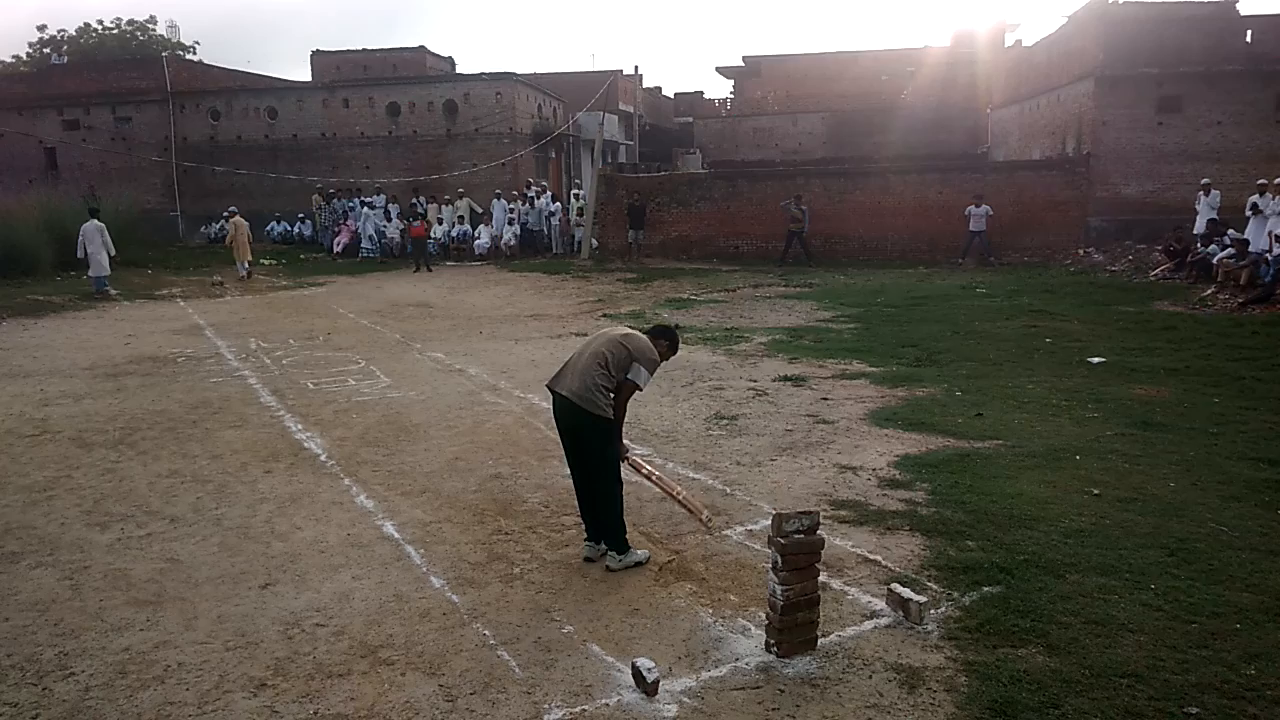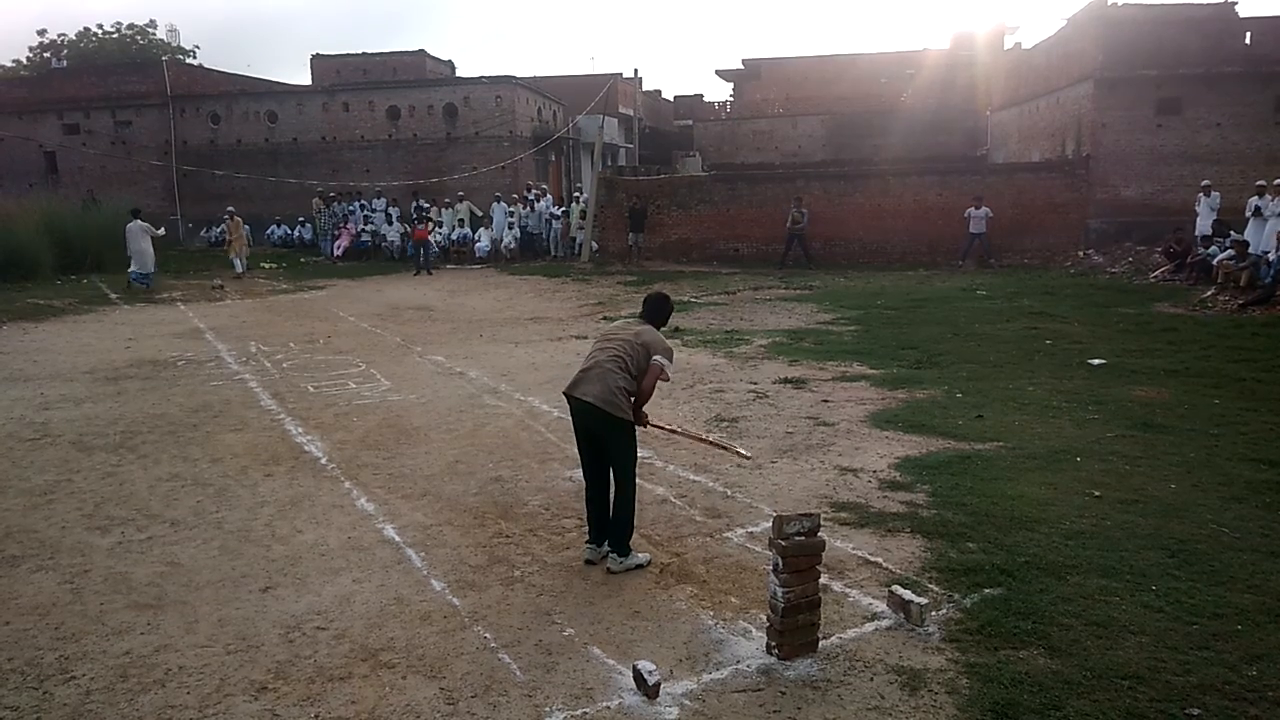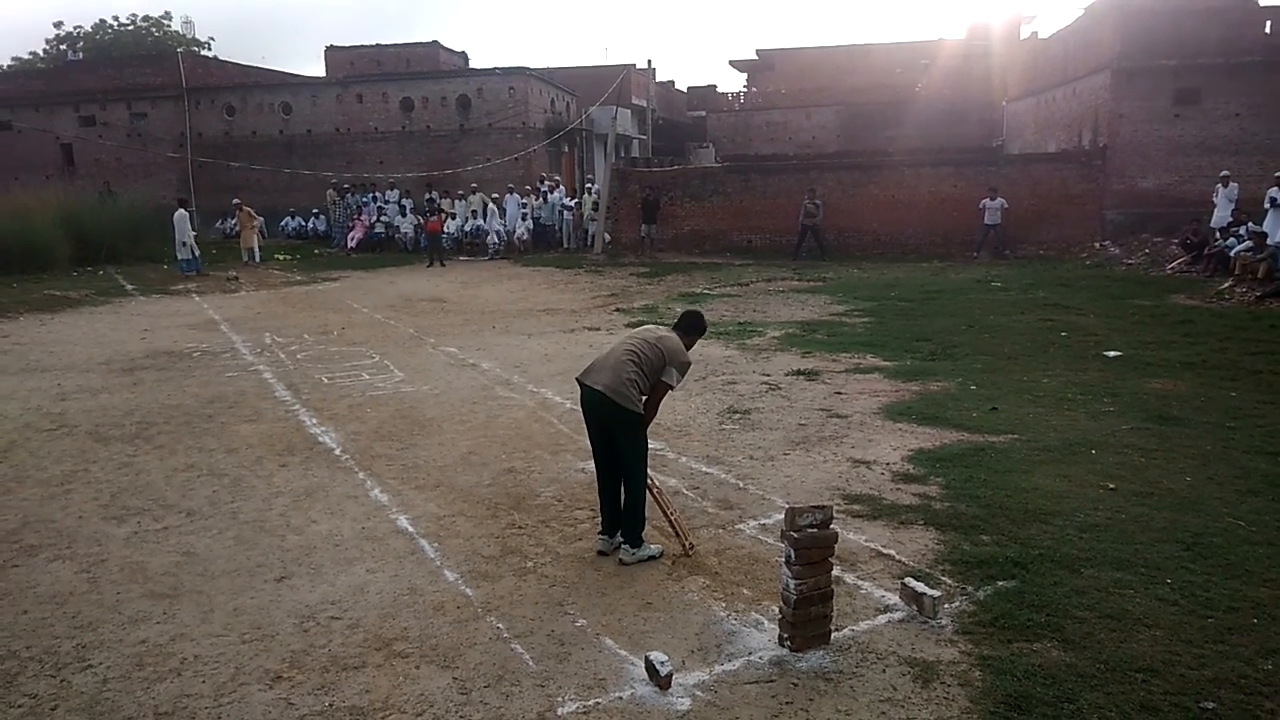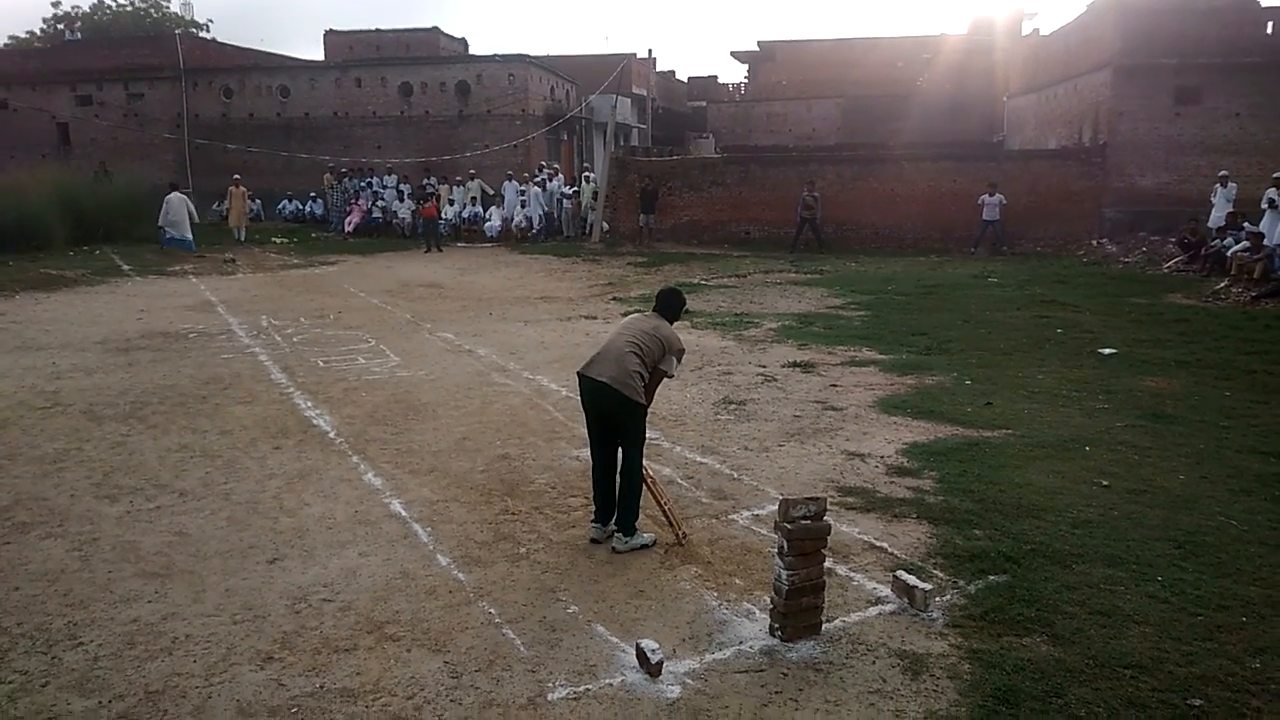
dt=1s
person 1, frame 1
left shoulder: (622, 334)
right shoulder: (649, 355)
right elbow: (620, 402)
left wrist: (610, 440)
right wrist: (616, 442)
left hip: (561, 396)
right hip: (588, 404)
left knee: (584, 478)
right knee: (608, 481)
left ankle: (594, 541)
right ankle: (618, 552)
person 1, frame 2
left shoulder: (616, 326)
right shoulder: (661, 347)
right elbow: (646, 388)
right wrist: (637, 411)
left hip: (578, 398)
right hip: (610, 408)
left knee: (595, 479)
right knee: (624, 483)
left ankle: (595, 544)
right ankle: (620, 554)
person 1, frame 3
left shoulder: (647, 330)
right shoulder: (681, 357)
right elbow: (653, 401)
left wrist: (634, 430)
right wrist: (638, 431)
left hip: (589, 387)
right hip: (620, 399)
left knee: (606, 470)
right knee: (634, 474)
left ankle: (607, 536)
right ankle: (632, 545)
person 1, frame 4
left shoulder: (632, 319)
right shoulder: (674, 343)
right elbow: (650, 388)
right wrist: (638, 414)
left hip: (589, 379)
right hip: (623, 389)
left knee: (601, 458)
right knee: (632, 464)
left ankle: (600, 523)
right ankle: (625, 534)
